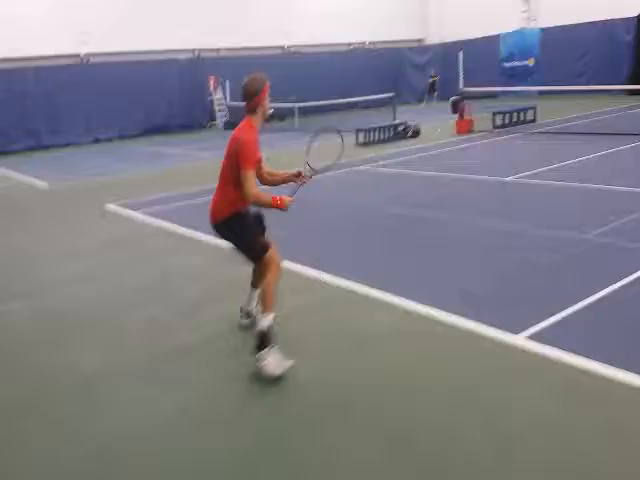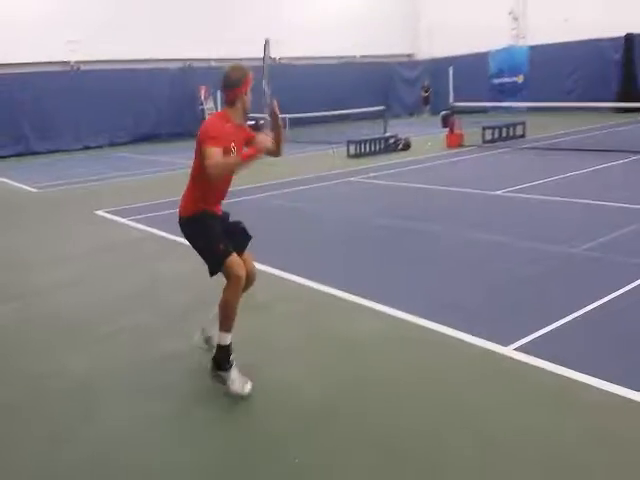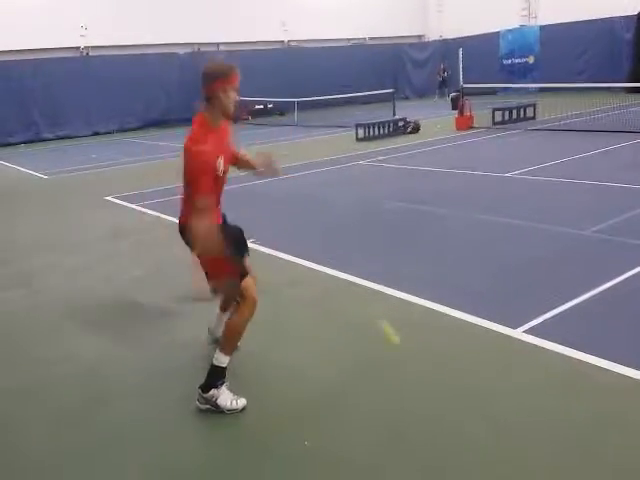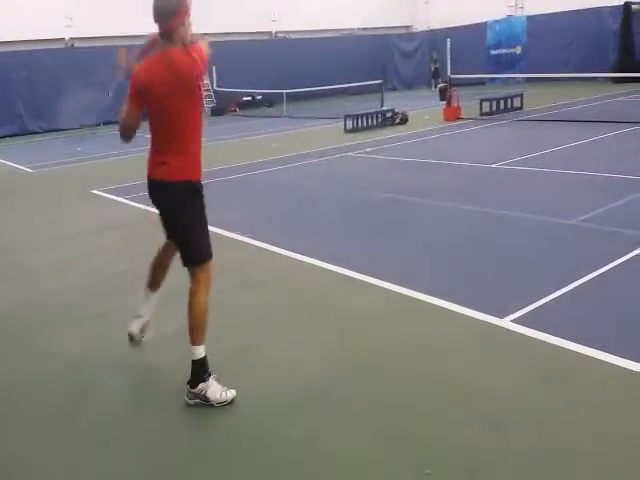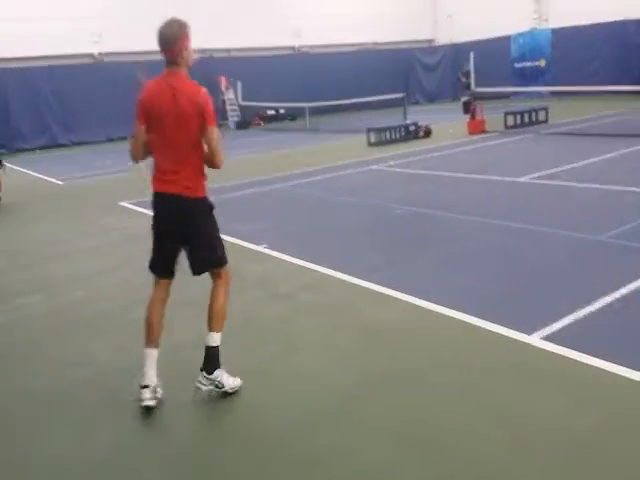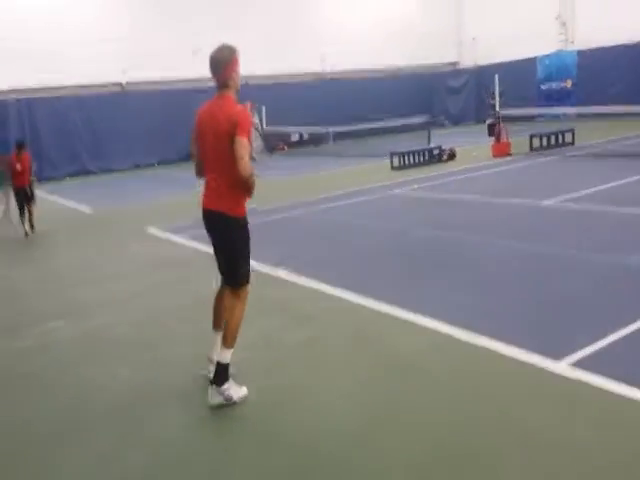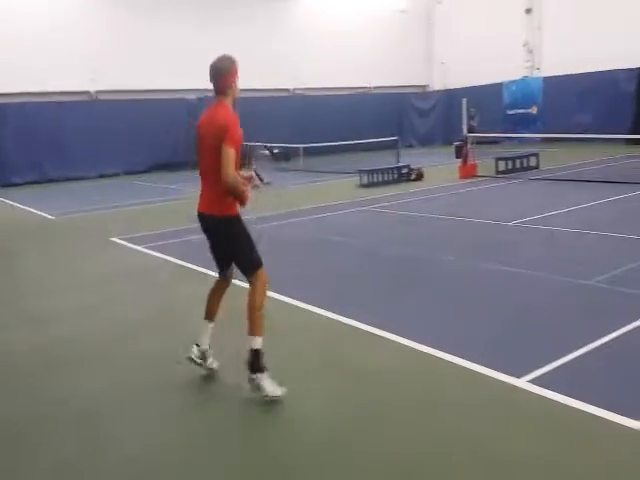
dt=0.4s
person 1, frame 1
left shoulder: (248, 133)
right shoulder: (246, 138)
left elbow: (264, 177)
right elbow: (250, 193)
left wrist: (290, 176)
right wrist: (278, 202)
left hip: (233, 210)
right hip: (229, 215)
left knee: (264, 250)
right knee: (273, 261)
left ankle: (250, 310)
right ankle: (265, 347)
person 1, frame 2
left shoulder: (241, 129)
right shoulder: (217, 127)
left elbow: (275, 149)
right elbow: (213, 171)
left wrist: (276, 123)
right wrist: (253, 151)
left hip: (215, 212)
right hip: (197, 215)
left knee: (248, 274)
right knee: (236, 274)
left ankle: (217, 333)
right ankle: (222, 362)
person 1, frame 3
left shoulder: (215, 123)
right shoulder: (201, 150)
right elbow: (199, 220)
left wrist: (253, 161)
right wrist: (214, 271)
left hip: (213, 217)
right hip: (204, 227)
left knee: (244, 274)
right knee: (248, 296)
left ankle: (222, 328)
right ankle: (211, 388)
person 1, frame 4
left shoulder: (142, 72)
right shoulder: (193, 61)
left elbow: (126, 133)
left hip: (157, 179)
right hip: (184, 182)
left knee: (173, 242)
right knee: (201, 275)
left ankle: (140, 319)
right ankle: (199, 380)
person 1, frame 5
left shoulder: (147, 93)
right shoulder: (199, 95)
left elbow: (137, 153)
right elbow: (216, 160)
left hip: (162, 198)
right hip: (192, 200)
left knee: (161, 285)
right knee: (220, 275)
left ankle: (149, 381)
right ankle: (212, 367)
person 1, frame 6
left shoulder: (202, 113)
right shoulder: (239, 114)
left elbow: (199, 168)
right elbow: (244, 170)
right wrist: (251, 184)
left hip: (210, 209)
right hip: (230, 212)
left knee: (228, 281)
right knee: (239, 293)
left ankle: (218, 354)
right ankle: (221, 382)
person 1, frame 7
left shoulder: (206, 118)
right shoulder: (228, 121)
right elbow: (227, 178)
left wrist: (236, 180)
right wrist: (242, 191)
left hip: (207, 211)
right hip: (223, 213)
left knee: (224, 276)
right knee: (259, 280)
left ankle: (203, 348)
right ankle: (256, 370)
